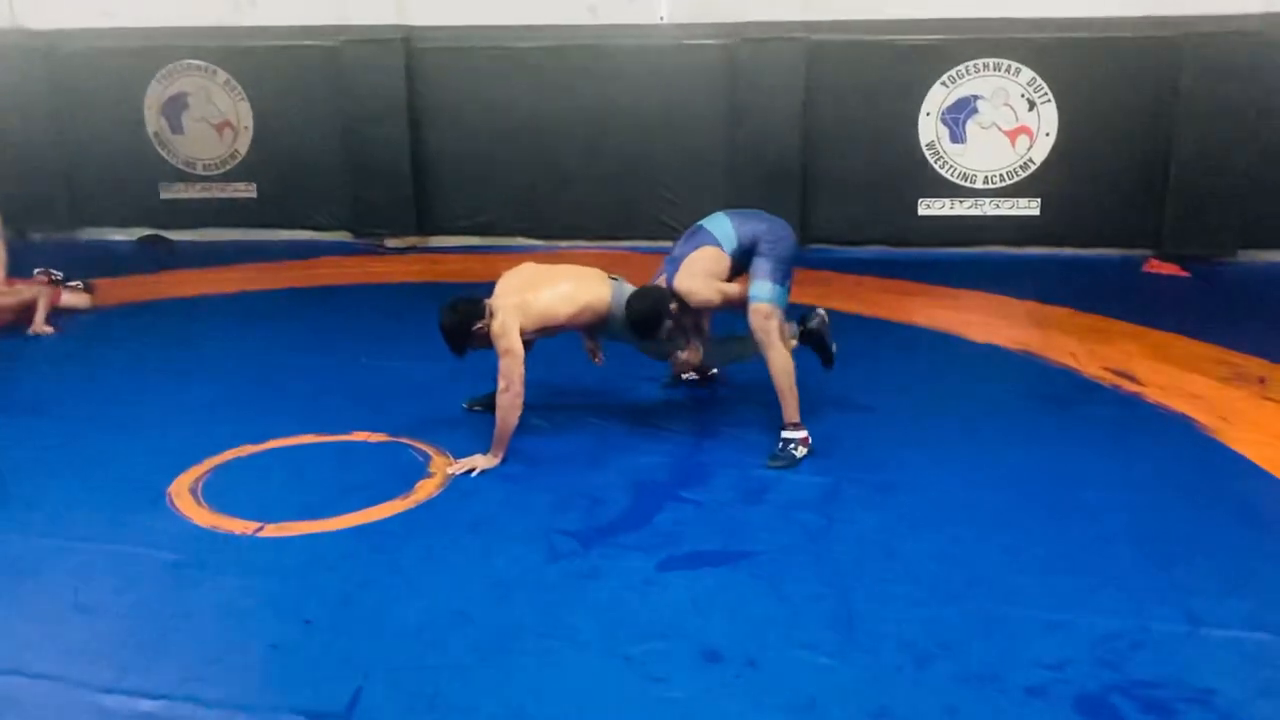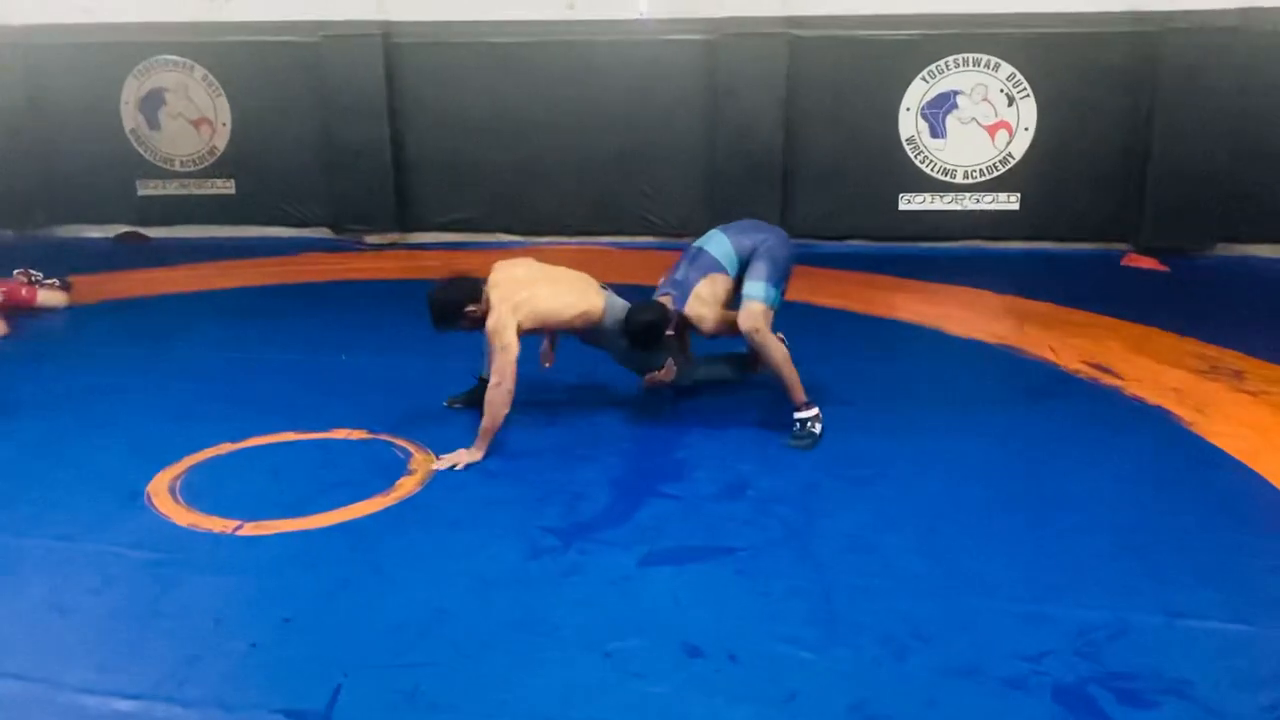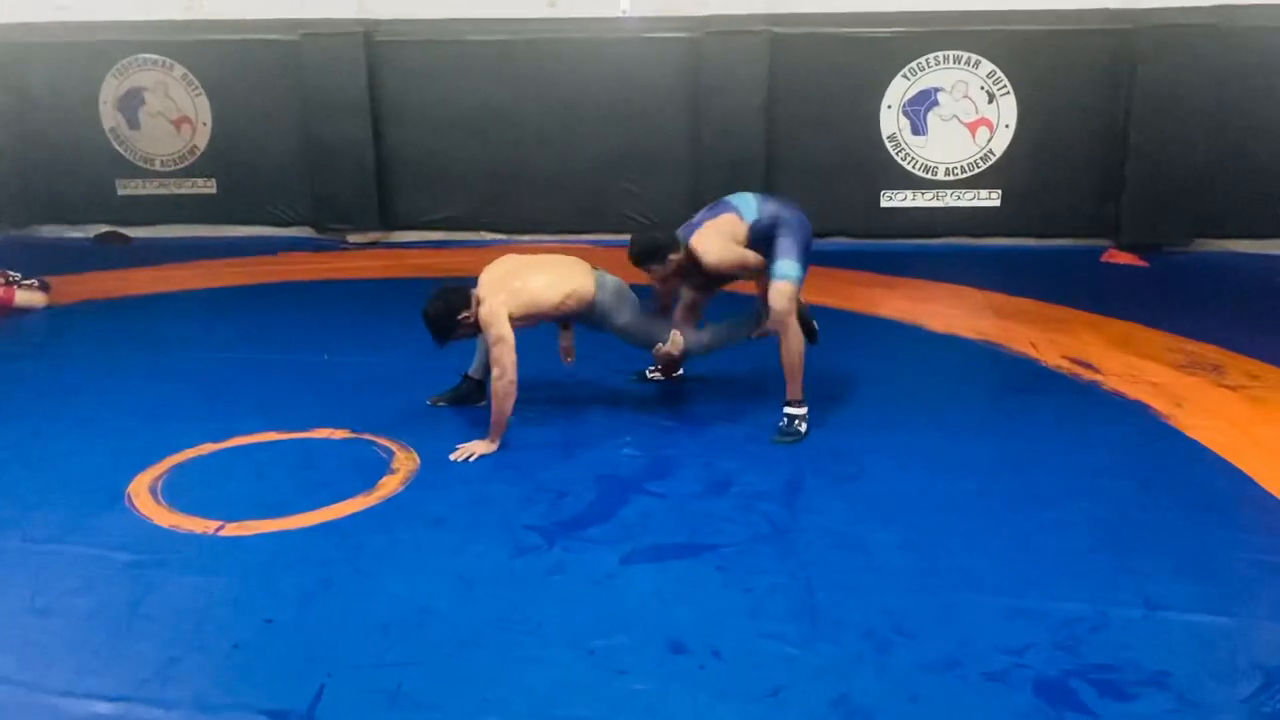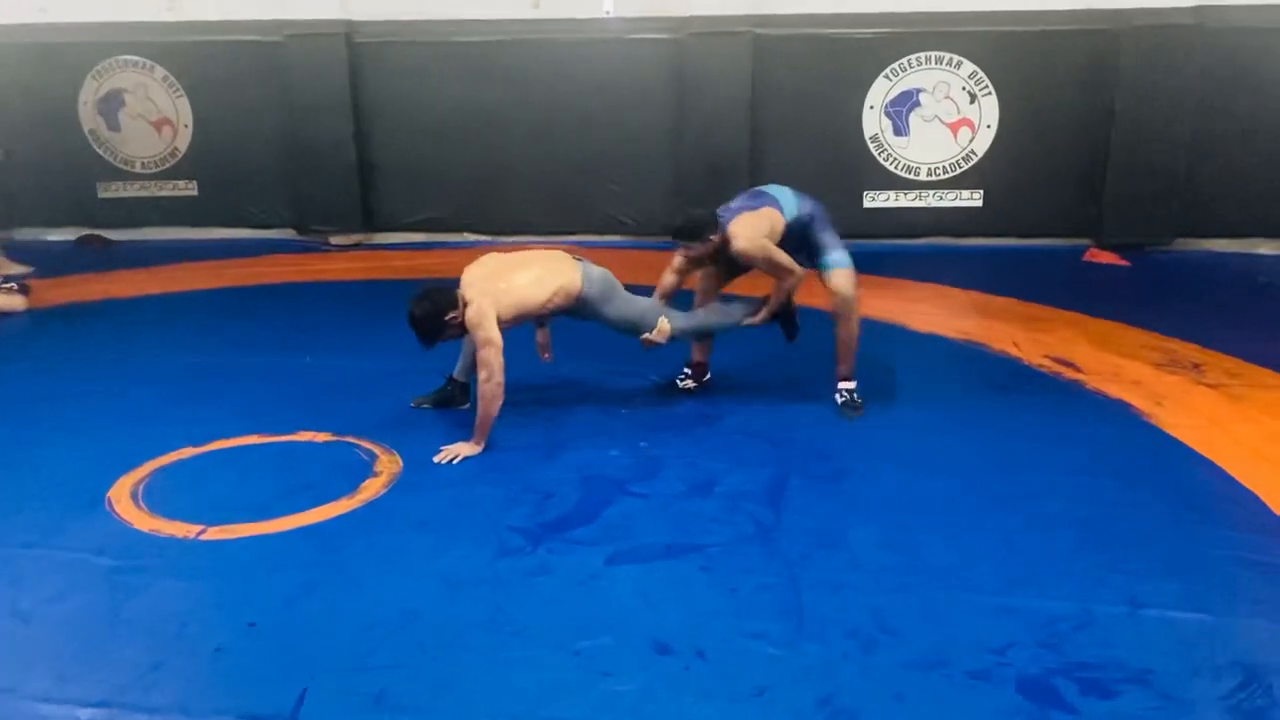
dt=0.4s
person 1, frame 1
left shoulder: (503, 323)
right shoulder: (509, 280)
left elbow: (512, 391)
left wrist: (494, 455)
right wrist: (590, 335)
left hip: (619, 311)
right hip: (608, 284)
left knee: (701, 355)
left ankle: (799, 332)
person 1, frame 2
left shoulder: (500, 317)
right shoulder: (502, 269)
left elbow: (503, 387)
left wrist: (478, 449)
left hip: (607, 323)
right hip: (596, 295)
left knee: (676, 374)
left ankle: (757, 361)
right ankle: (481, 389)
person 1, frame 3
left shoulder: (488, 310)
right shoulder: (491, 271)
left elbow: (505, 378)
left wrist: (492, 440)
right wrist: (565, 329)
left hip: (600, 299)
right hip: (585, 274)
left knee: (683, 345)
left ankle: (767, 321)
right ankle: (471, 386)
person 1, frame 4
left shoulder: (476, 313)
right shoulder: (473, 272)
left elbow: (492, 380)
left wrist: (477, 442)
right wrist: (542, 326)
left hip: (588, 292)
right hip: (571, 266)
left knee: (678, 325)
left ankle: (765, 309)
right ankle: (456, 389)
person 2, frame 1
left shoulder: (695, 293)
right shoulder: (657, 292)
left elbow: (747, 293)
left hip: (769, 235)
right hip: (737, 228)
left knee: (763, 327)
left ankle: (795, 431)
right ankle: (705, 367)
person 2, frame 2
left shoulder: (705, 318)
right shoulder: (658, 305)
left elbow: (746, 324)
left hip: (767, 243)
right hip: (734, 238)
left knee: (753, 327)
left ankle: (805, 410)
person 2, frame 3
left shoulder: (711, 256)
right shoulder: (674, 252)
left elbow: (761, 265)
right elbow: (664, 300)
left wrist: (766, 312)
left hip: (785, 223)
right hip: (748, 221)
left knee: (781, 308)
right knee: (691, 296)
left ankle: (796, 407)
right ankle: (671, 366)
person 2, frame 4
left shoulder: (745, 243)
right shoulder: (700, 243)
left elbow: (793, 274)
right elbow: (673, 275)
left wrist: (766, 313)
left hip: (808, 219)
right hip: (767, 211)
left knee: (844, 293)
right knee: (705, 284)
left ankle: (846, 382)
right ankle: (698, 370)
